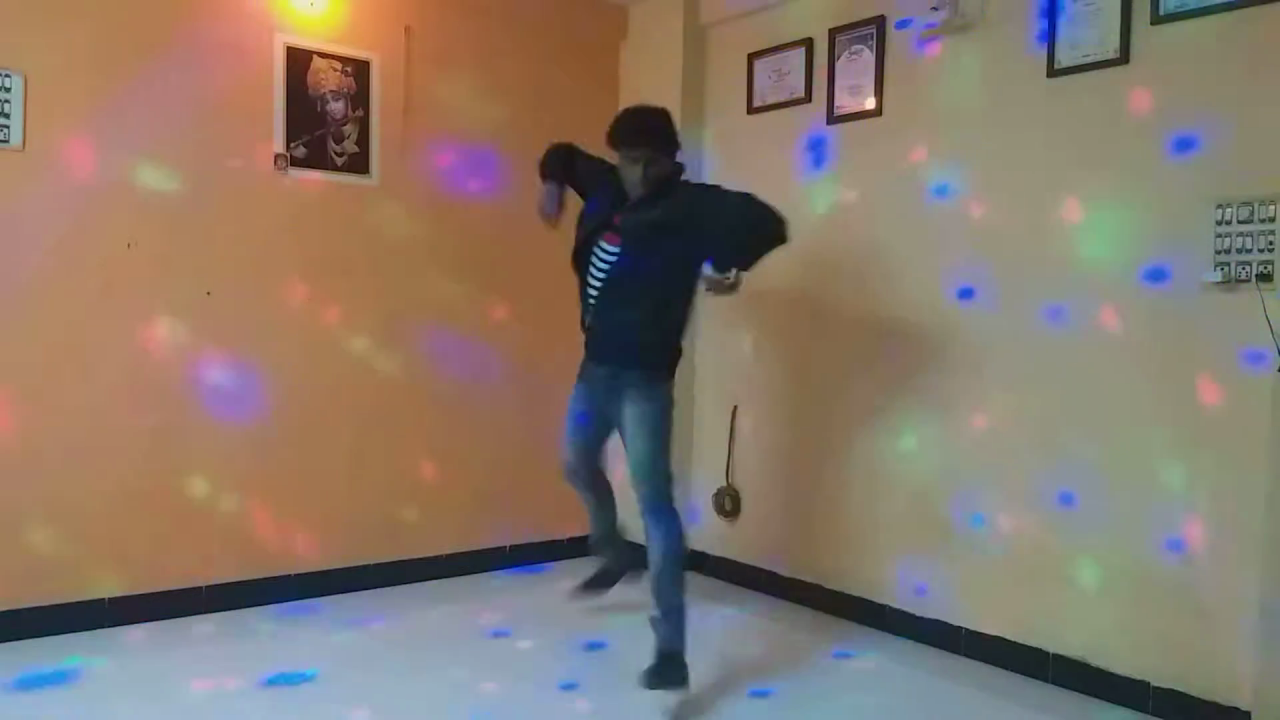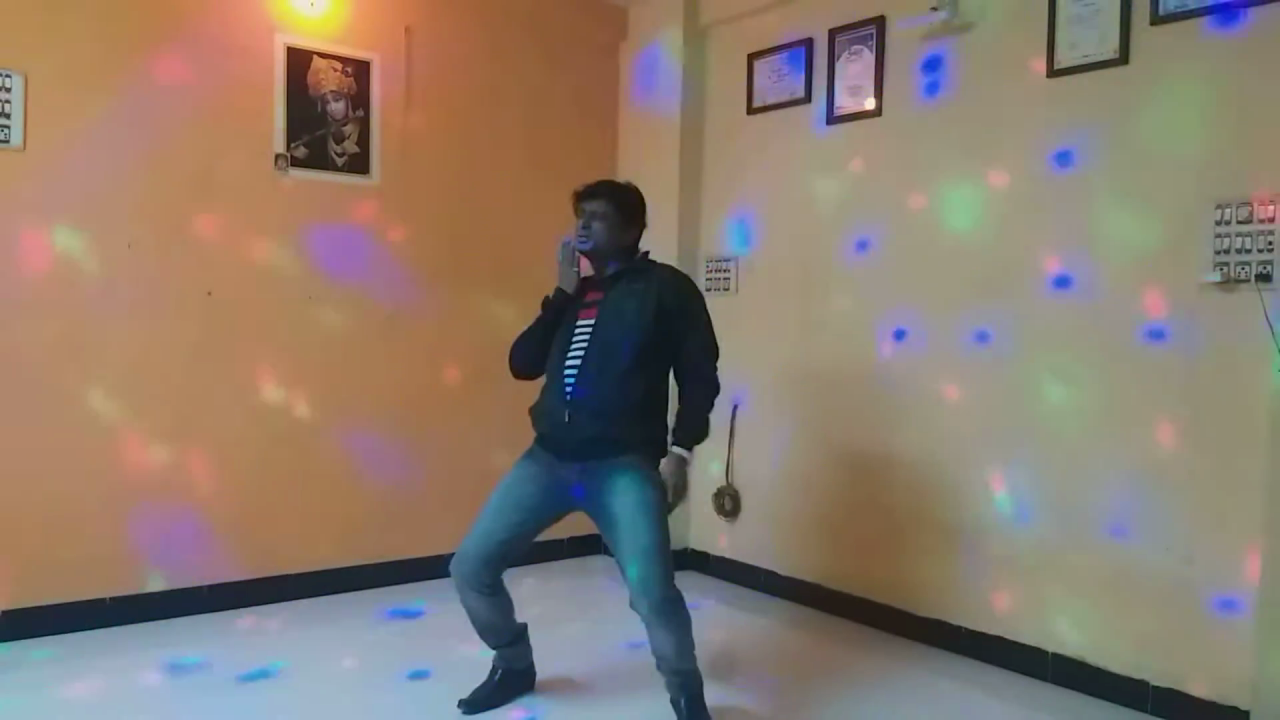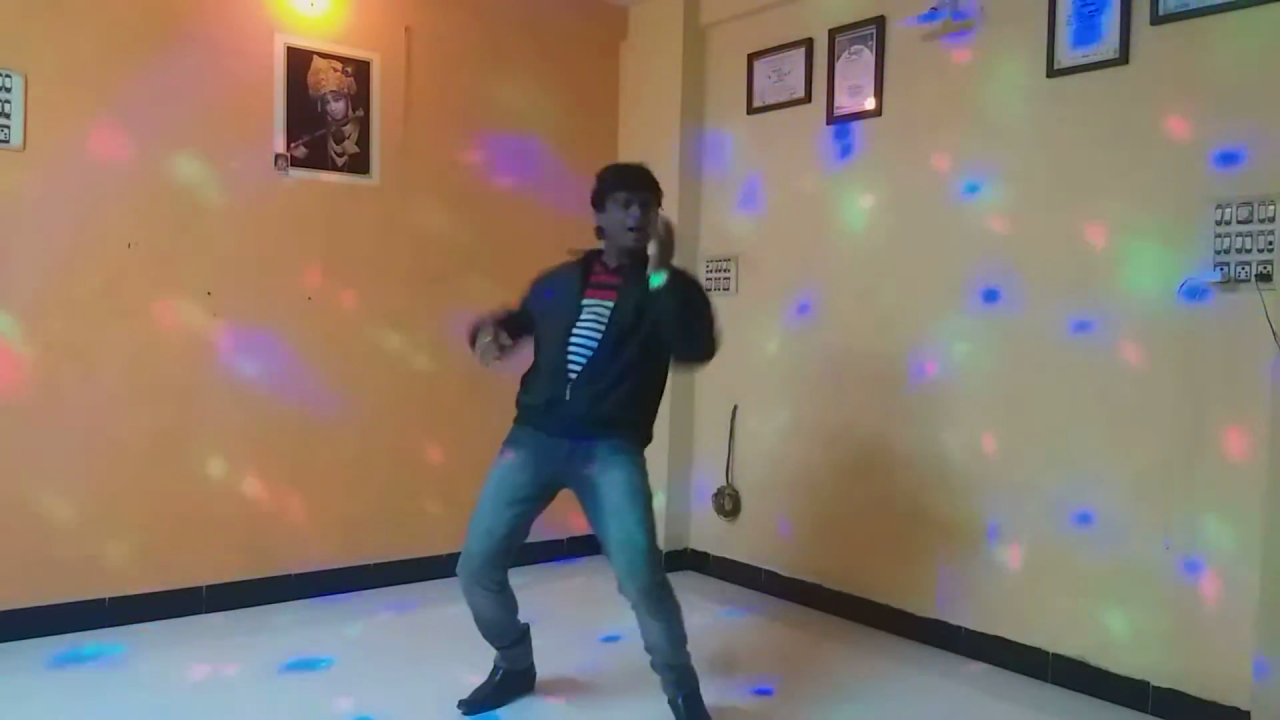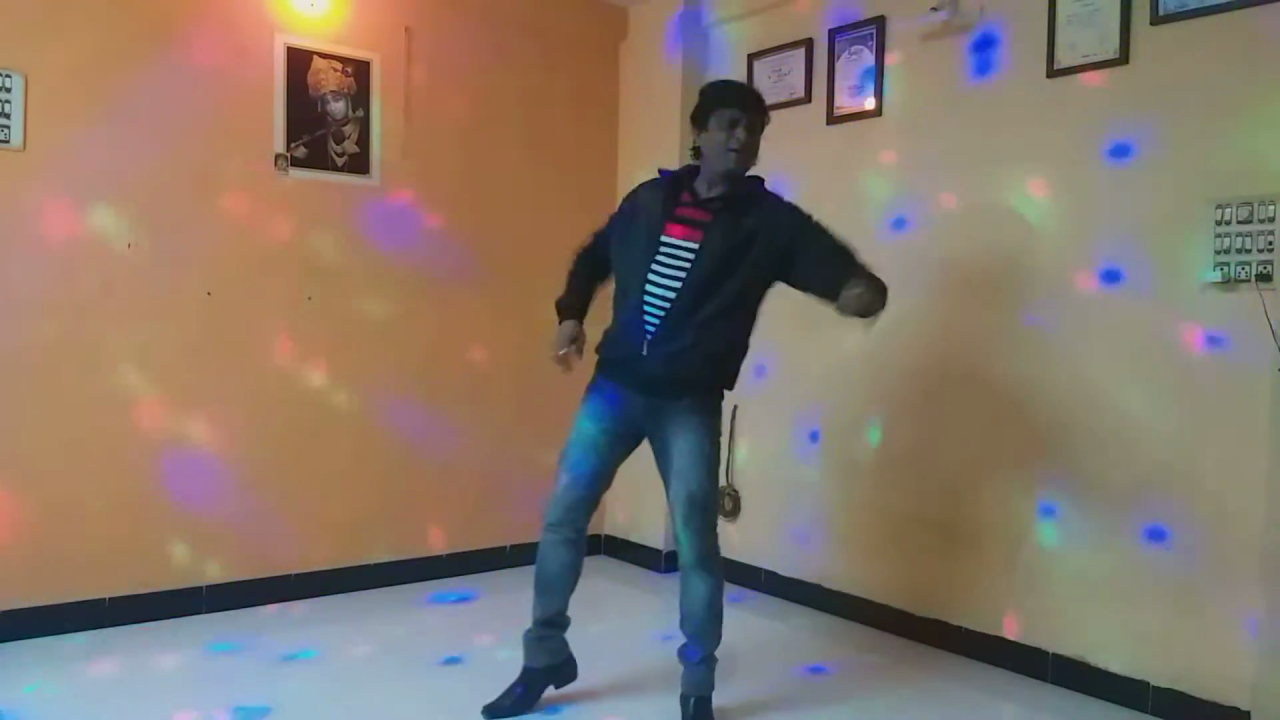
dt=1s
person 1, frame 1
left shoulder: (689, 205)
right shoulder: (607, 188)
left elbow: (766, 224)
right elbow: (563, 156)
left wrist: (724, 266)
right wrist: (551, 182)
left hip: (642, 375)
right hip: (595, 365)
left knee: (651, 494)
right knee: (579, 466)
left ankle: (670, 645)
right ankle: (616, 556)
person 1, frame 2
left shoulder: (666, 289)
right shoulder: (574, 297)
left elbow: (700, 377)
right elbow: (522, 363)
left wrist: (678, 450)
right wrist: (563, 296)
left hip: (622, 466)
right hip: (548, 458)
left knee: (652, 593)
right knee: (470, 567)
right ankle: (514, 665)
person 1, frame 3
left shoulder: (672, 289)
right shoulder: (565, 277)
left elbow: (696, 350)
right elbow: (522, 321)
left wrist: (660, 273)
right wrist: (493, 328)
left hip: (609, 449)
right hip: (533, 437)
left knee: (641, 577)
right knee: (477, 568)
right ankle: (515, 665)
person 1, frame 4
left shoulder: (771, 218)
right shoulder: (652, 196)
left elbow: (840, 272)
right elbow: (595, 255)
left wrist: (859, 291)
right wrist: (571, 315)
left hip: (690, 401)
right hip: (614, 383)
left knee: (695, 541)
right knee: (562, 517)
right ankle: (546, 658)
